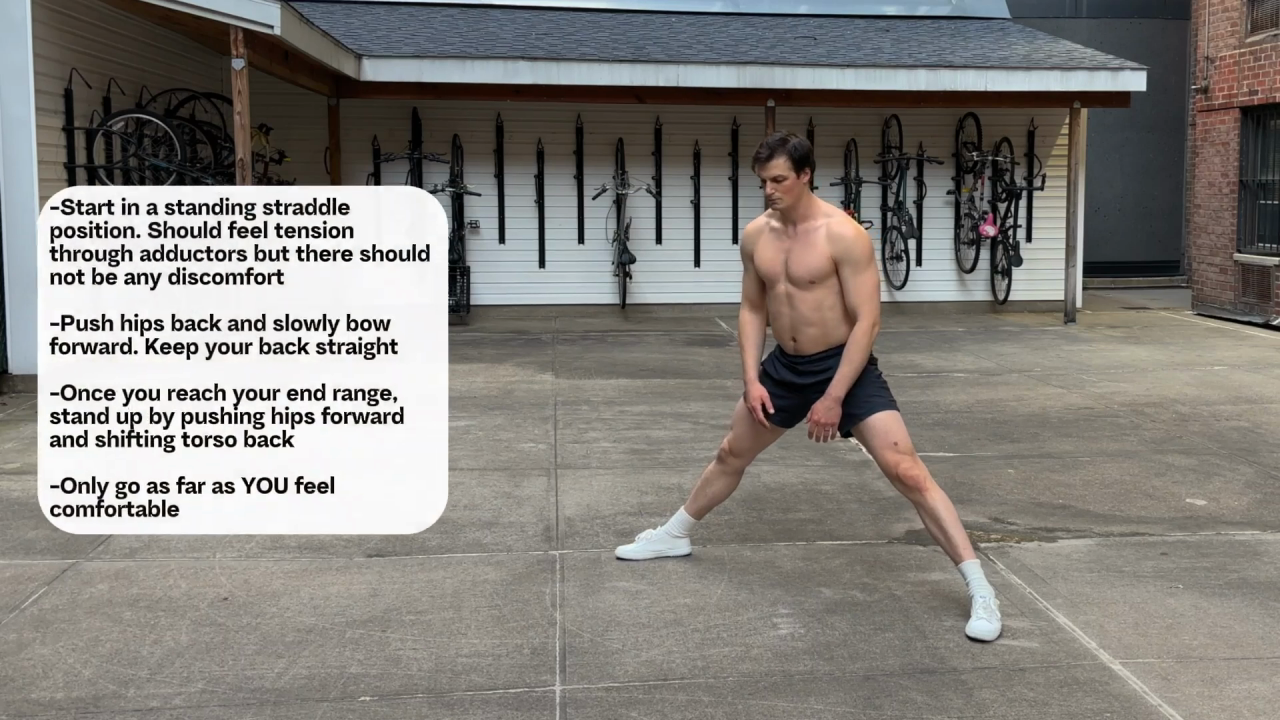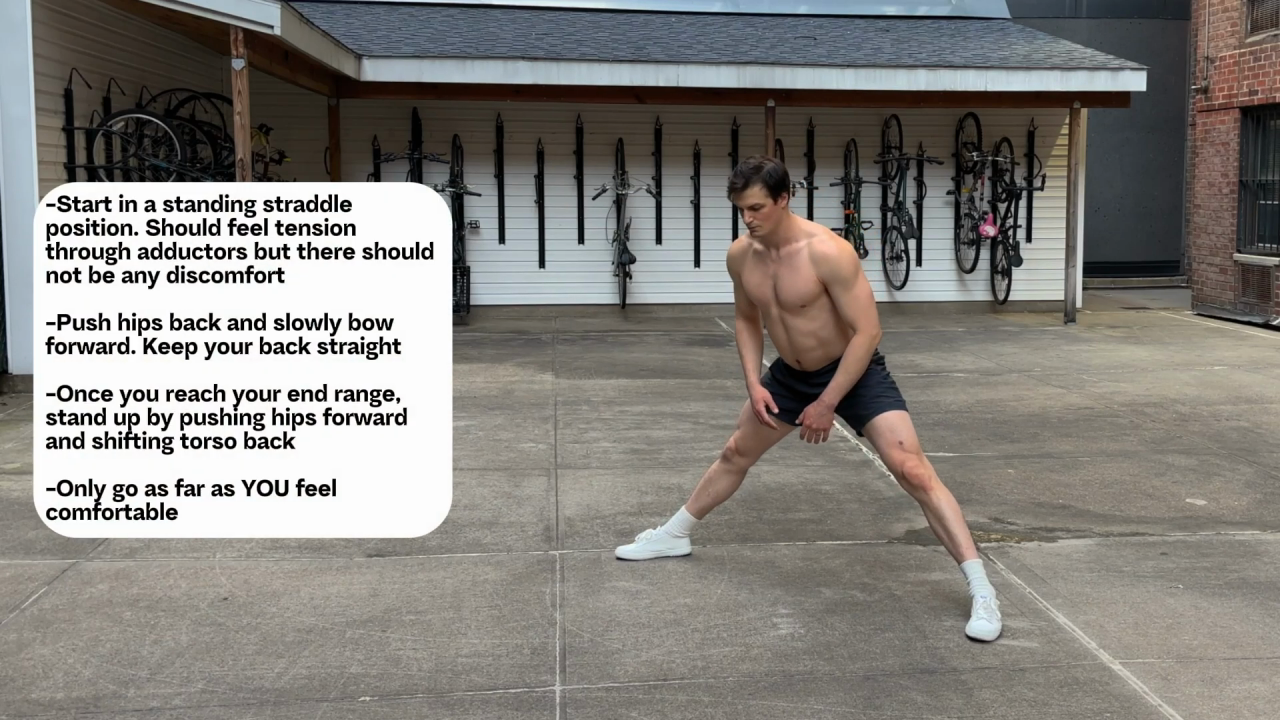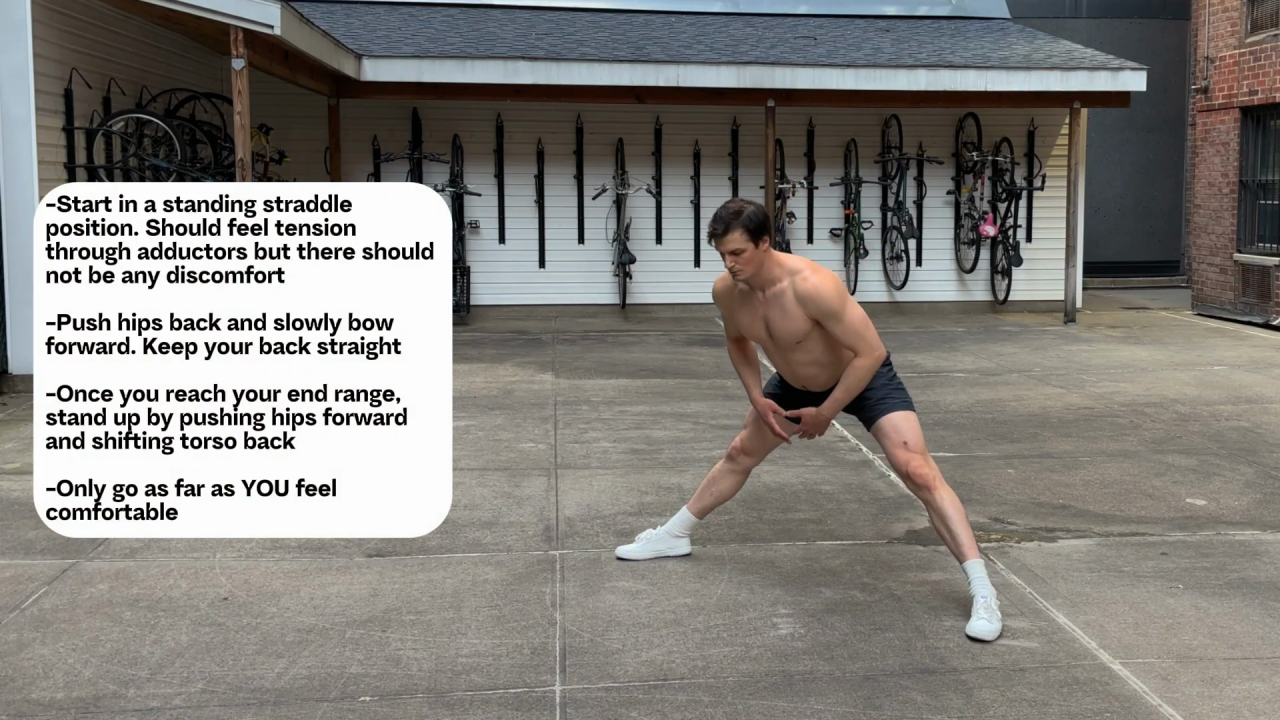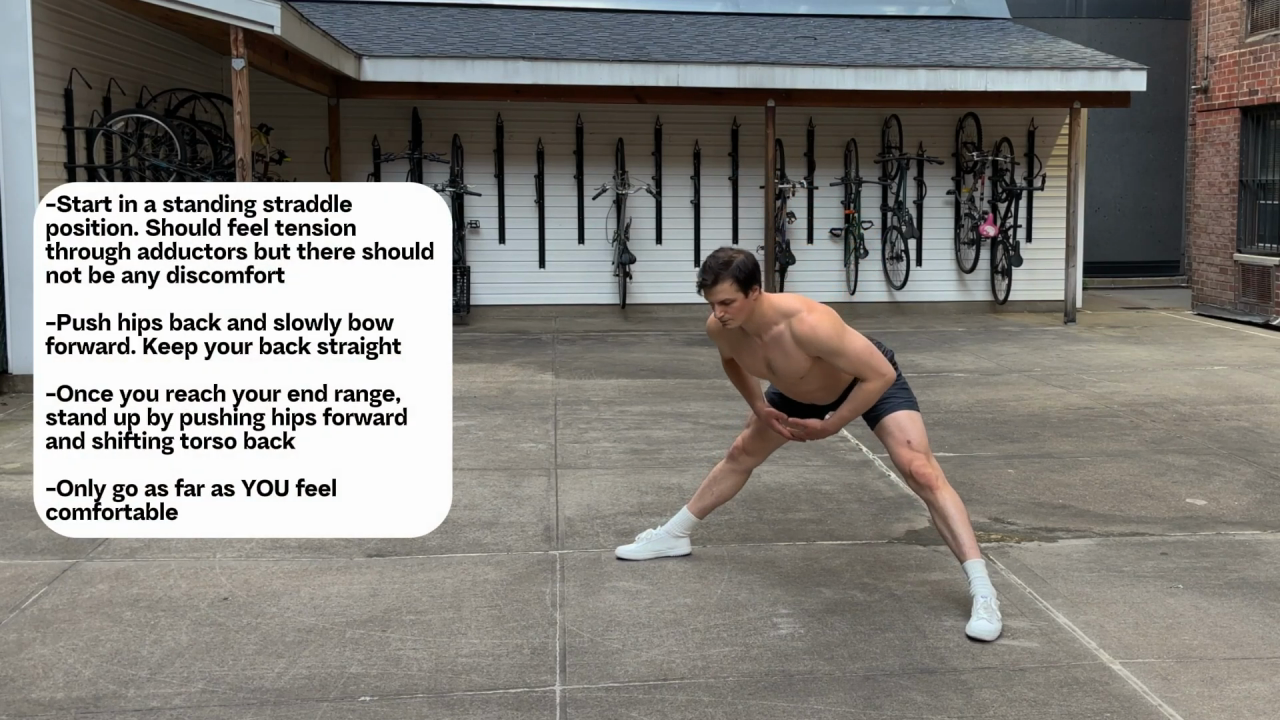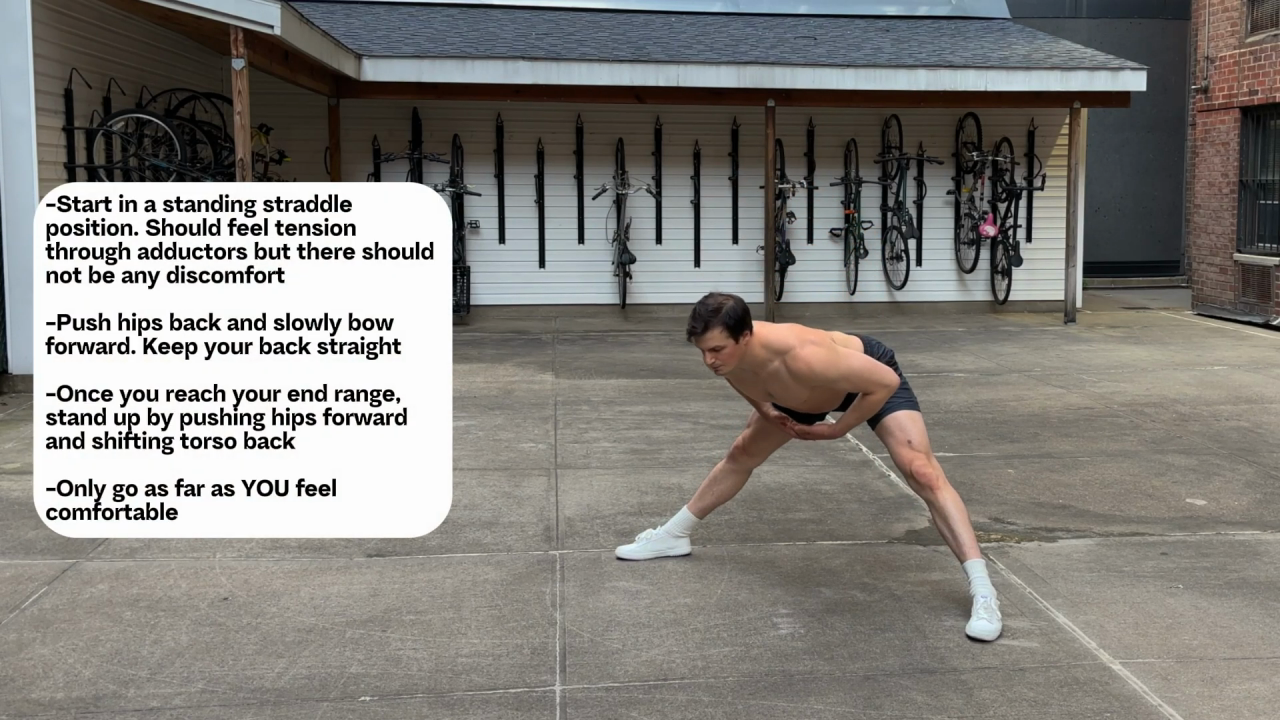
dt=1s
person 1, frame 1
left shoulder: (843, 234)
right shoulder: (756, 234)
left elbow: (867, 320)
right elbow: (752, 308)
left wrist: (834, 398)
right wrist: (751, 379)
left hip: (845, 366)
right hip: (783, 367)
left knee: (907, 471)
right knee: (730, 455)
left ankle: (979, 588)
right ankle: (674, 535)
person 1, frame 2
left shoulder: (828, 251)
right shoulder: (740, 255)
left elbow: (868, 332)
right elbow: (747, 319)
left wrist: (827, 404)
right wrist: (754, 384)
left hip: (856, 372)
right hip: (789, 374)
left knee: (913, 471)
right knee: (735, 454)
left ankle: (981, 589)
right ankle: (673, 535)
person 1, frame 3
left shoulder: (812, 285)
right shoulder: (725, 290)
left elbow: (871, 352)
right elbow: (738, 341)
left wrist: (826, 414)
right wrist: (758, 399)
left hip: (867, 378)
right hip: (795, 383)
left knee: (918, 471)
right knee: (739, 455)
left ankle: (982, 591)
right ankle: (674, 535)
person 1, frame 4
left shoulder: (807, 323)
right shoulder: (720, 327)
left elbow: (882, 374)
right elbow: (731, 360)
left wrist: (830, 425)
right wrist: (760, 408)
left hip: (873, 380)
right hip: (799, 388)
left knee: (921, 471)
right knee: (740, 455)
left ankle: (982, 590)
right ankle: (674, 535)
person 1, frame 5
left shoulder: (802, 357)
right shoulder: (722, 354)
left elbow: (887, 381)
left wrist: (836, 430)
right wrist: (764, 408)
left hip: (873, 377)
right hip: (808, 392)
left knee: (922, 472)
right knee: (740, 456)
left ankle: (983, 593)
right ankle: (674, 535)
